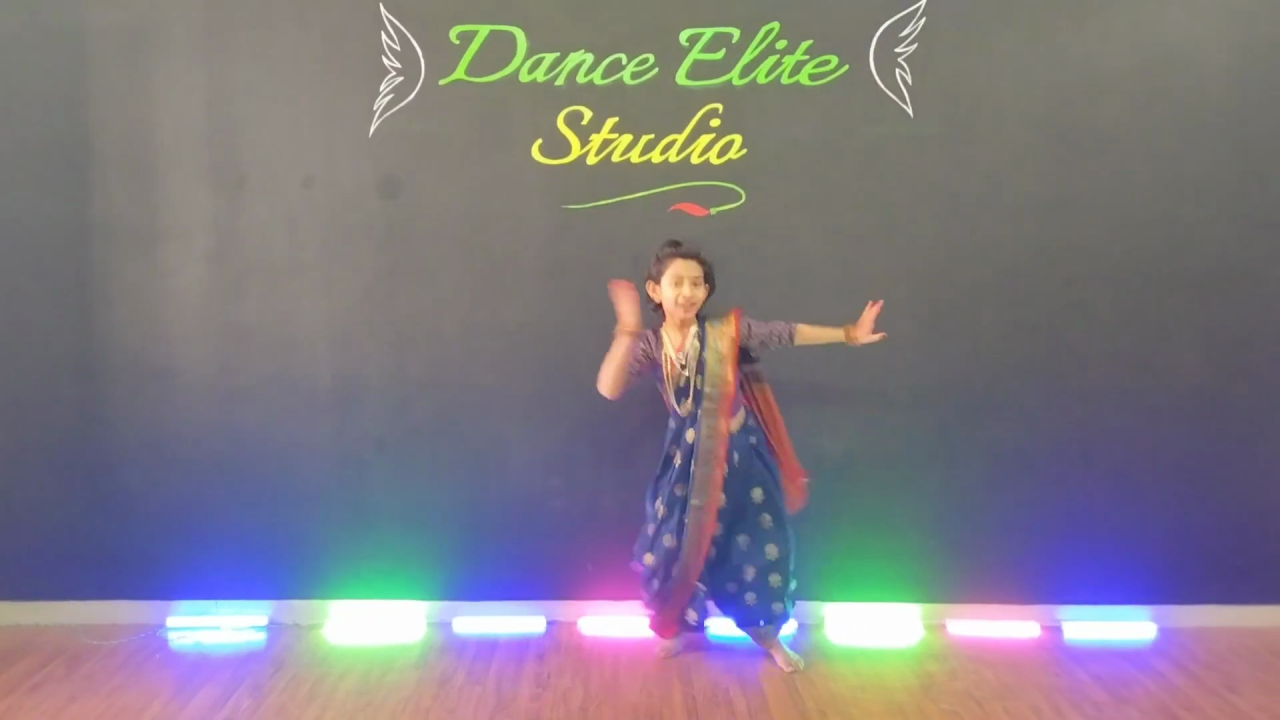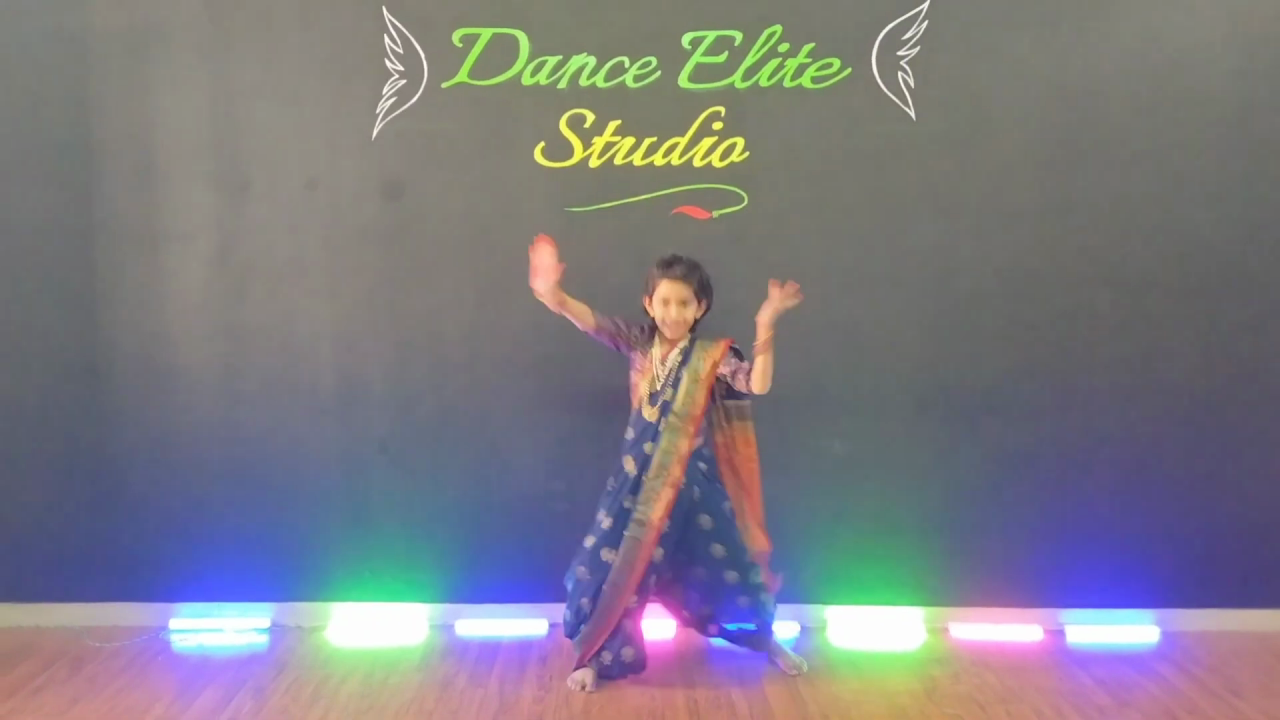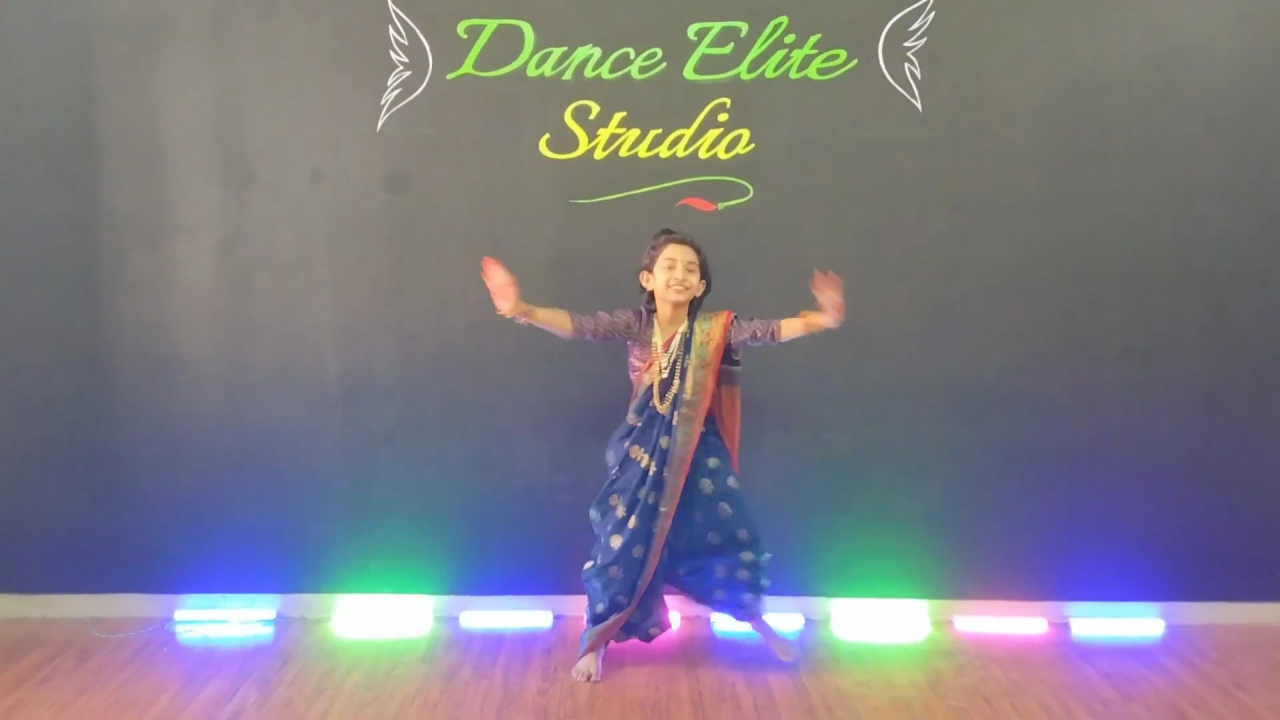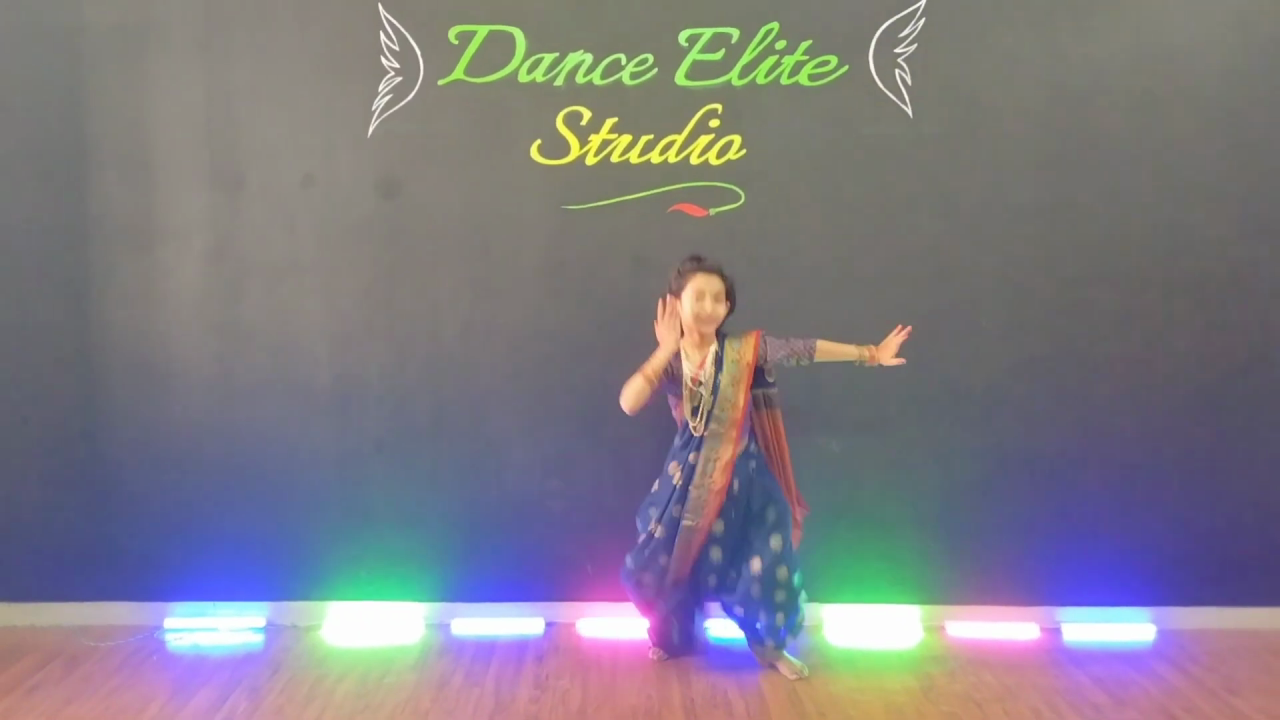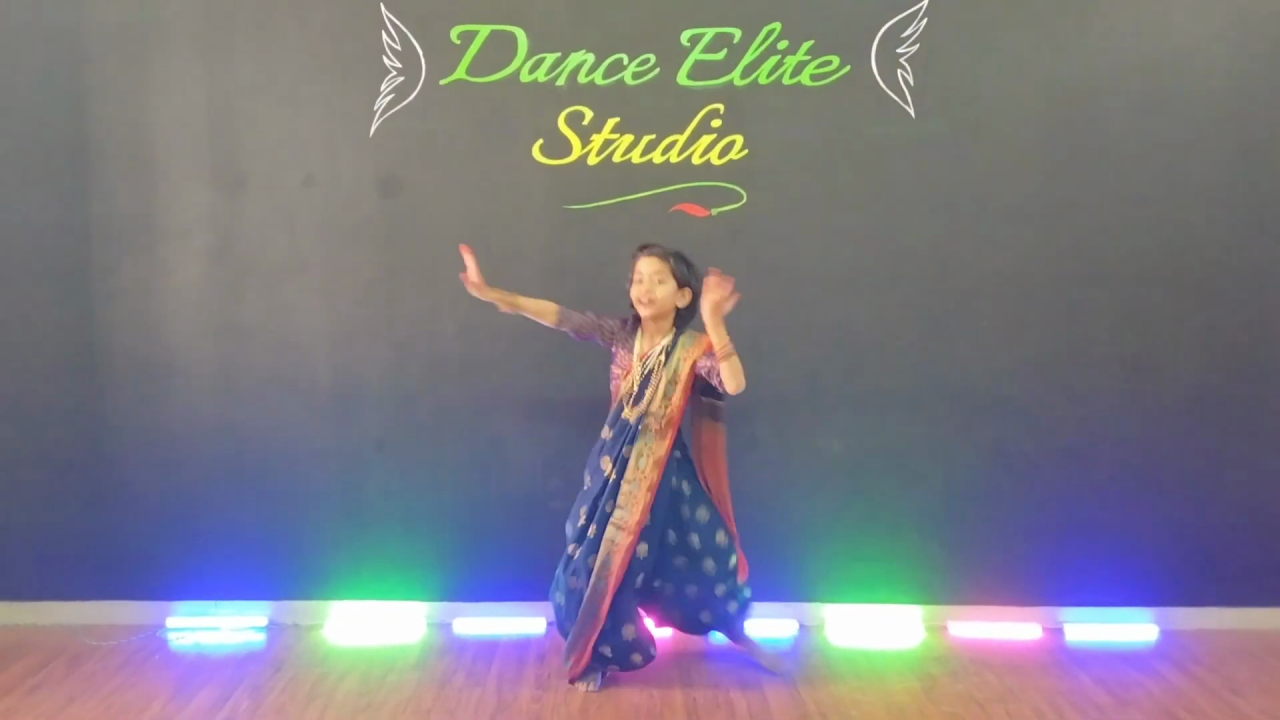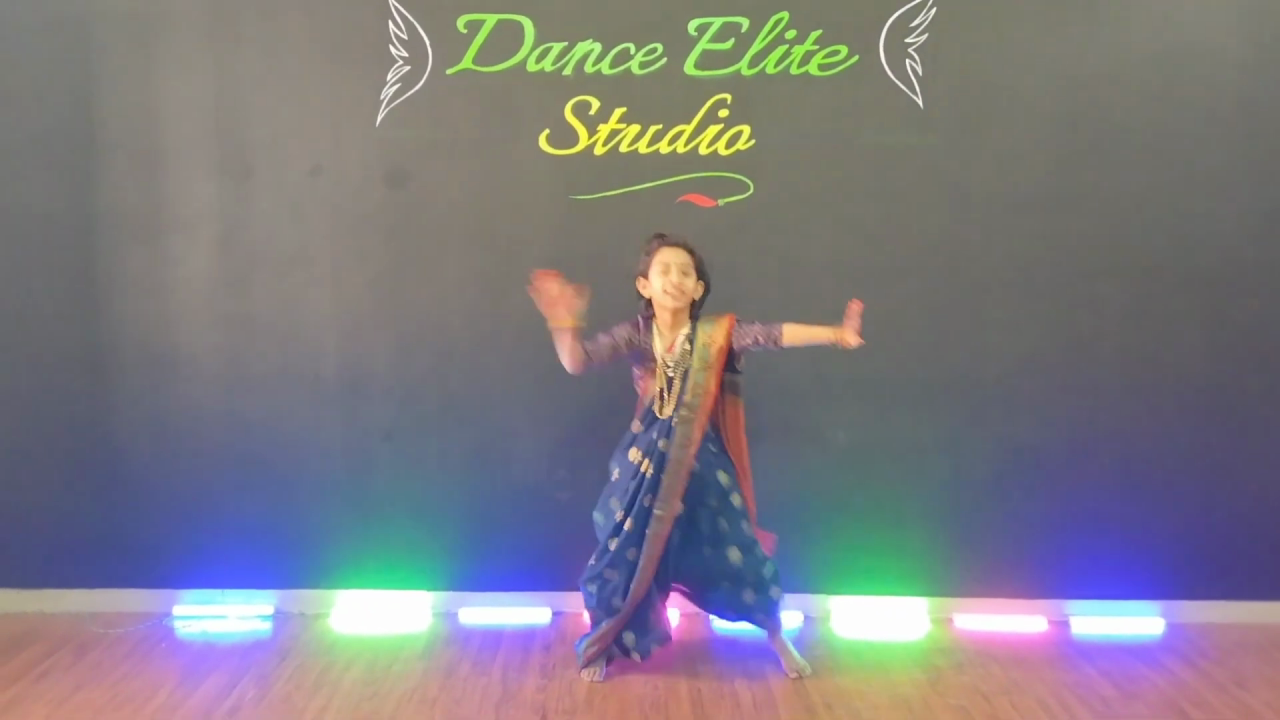
dt=0.5s
person 1, frame 1
left shoulder: (731, 329)
right shoulder: (649, 346)
left elbow: (787, 333)
right elbow: (609, 388)
left wrist: (851, 334)
right wrist: (628, 330)
left hip: (739, 454)
right hip: (687, 456)
left knee: (762, 542)
right knee: (672, 544)
left ankle: (767, 634)
right ankle: (671, 627)
person 1, frame 2
left shoulder: (717, 354)
right shoulder: (638, 342)
left elbow: (758, 386)
right elbow: (590, 319)
left wrist: (764, 331)
right wrist: (553, 294)
left hip: (693, 478)
right hip: (637, 476)
left knee: (728, 562)
right knee: (600, 565)
left ankle: (767, 642)
right ankle: (593, 655)
person 1, frame 3
left shoulder: (717, 329)
right shoulder: (634, 324)
left elbow: (771, 330)
right elbow: (574, 324)
left wrist: (823, 317)
right wrist: (522, 310)
left hip: (700, 455)
right hip: (642, 452)
left knee: (733, 533)
right knee: (624, 544)
left ankle: (754, 619)
right ankle: (598, 641)
person 1, frame 4
left shoulder: (748, 350)
right shoulder: (668, 362)
left elbow: (807, 351)
right elbow: (629, 403)
left wrist: (871, 353)
right wrist: (665, 350)
left hip: (744, 474)
right hip: (686, 475)
left knee: (770, 562)
right knee: (662, 562)
left ankle: (768, 644)
right ankle: (672, 635)
person 1, frame 5
left shoulder: (695, 349)
right shoulder: (618, 333)
left elbow: (735, 385)
right elbow: (558, 316)
left wrist: (715, 325)
right wrist: (494, 295)
left hip: (668, 472)
right hip: (613, 470)
left knee: (709, 554)
right knee: (593, 561)
left ankle: (735, 633)
right ankle: (597, 655)
person 1, frame 6
left shoulder: (718, 333)
right shoulder: (632, 336)
left elbow: (772, 334)
right elbow: (576, 364)
left wrist: (833, 334)
right wrist: (566, 326)
left hip: (701, 461)
right hip: (643, 461)
left knee: (739, 551)
right knee: (622, 557)
left ankle: (775, 635)
right ankle: (604, 644)
